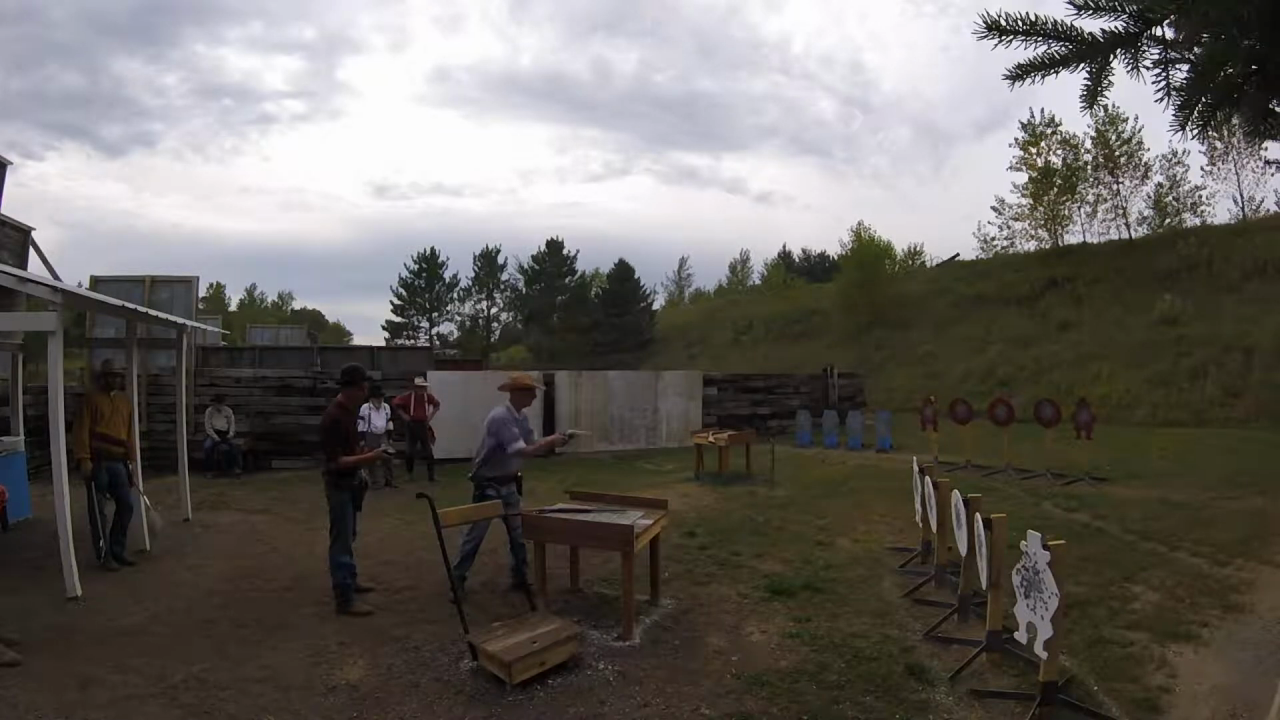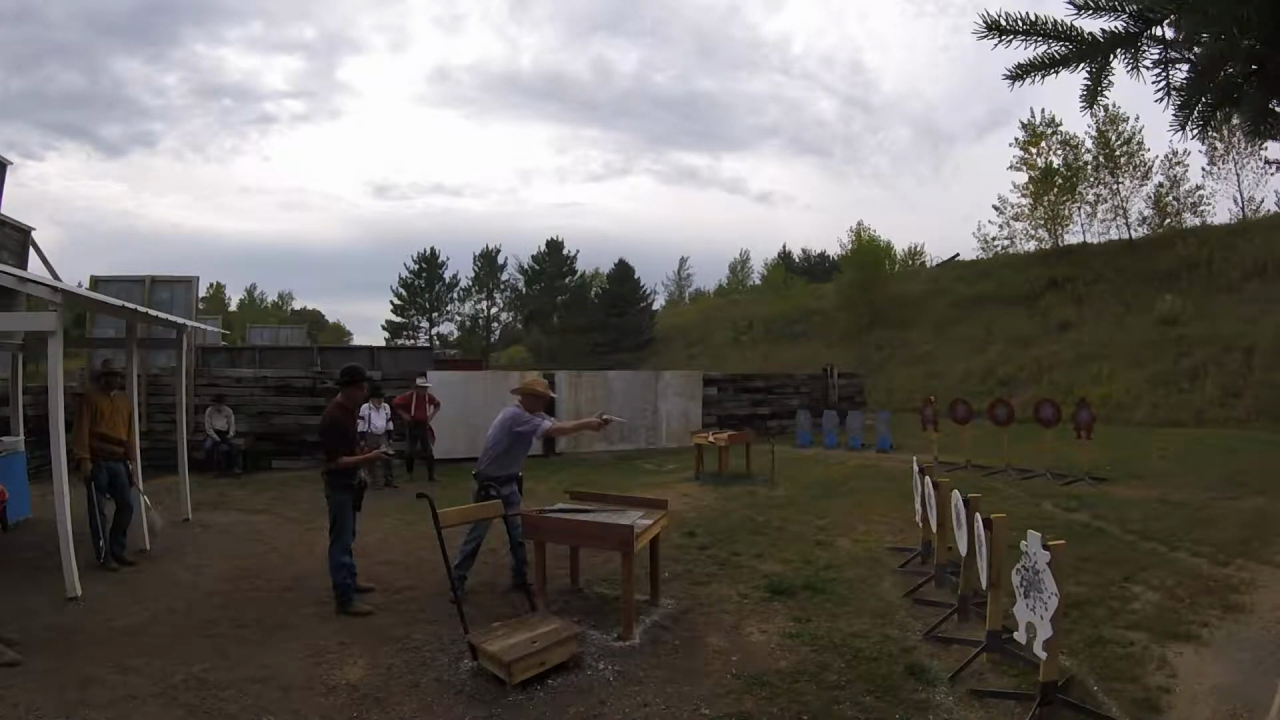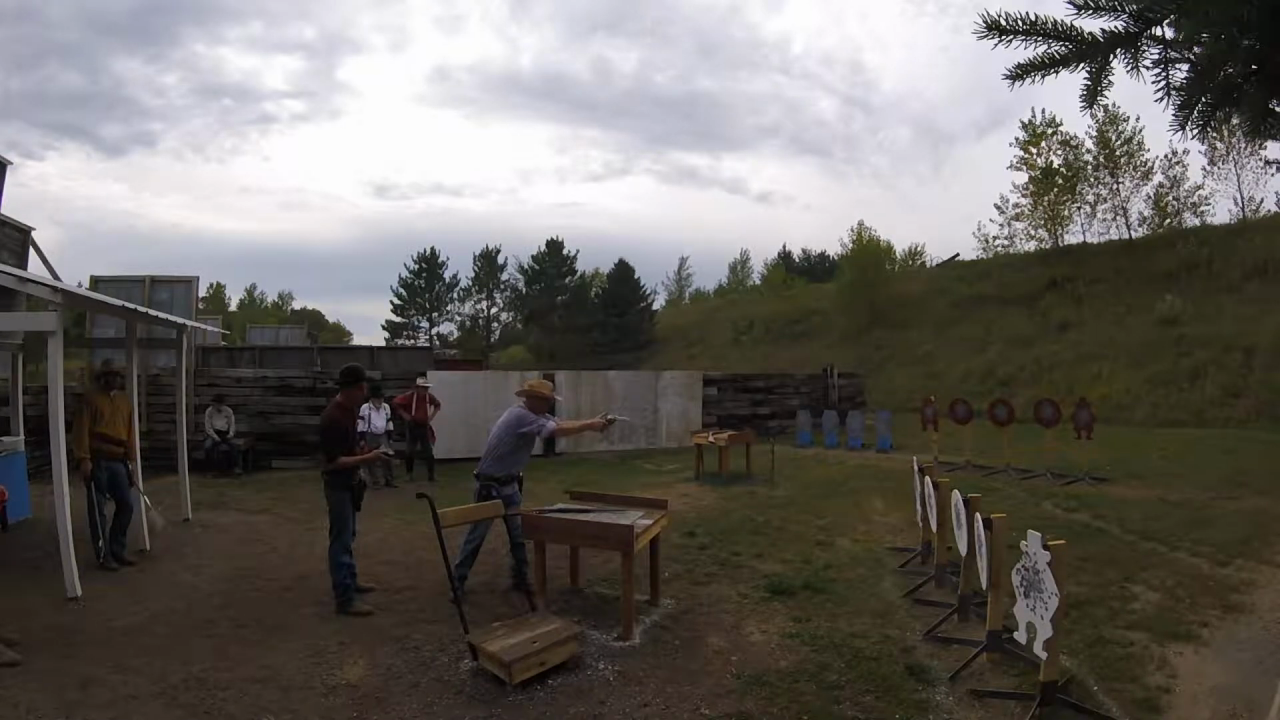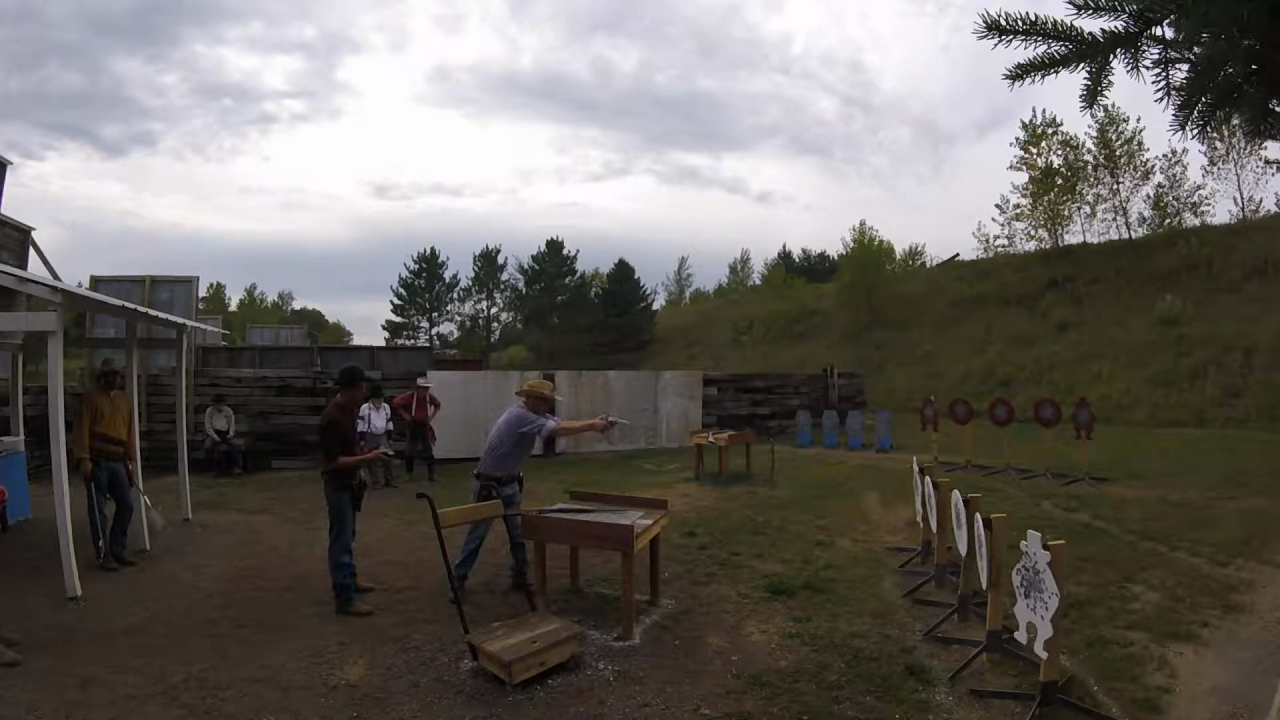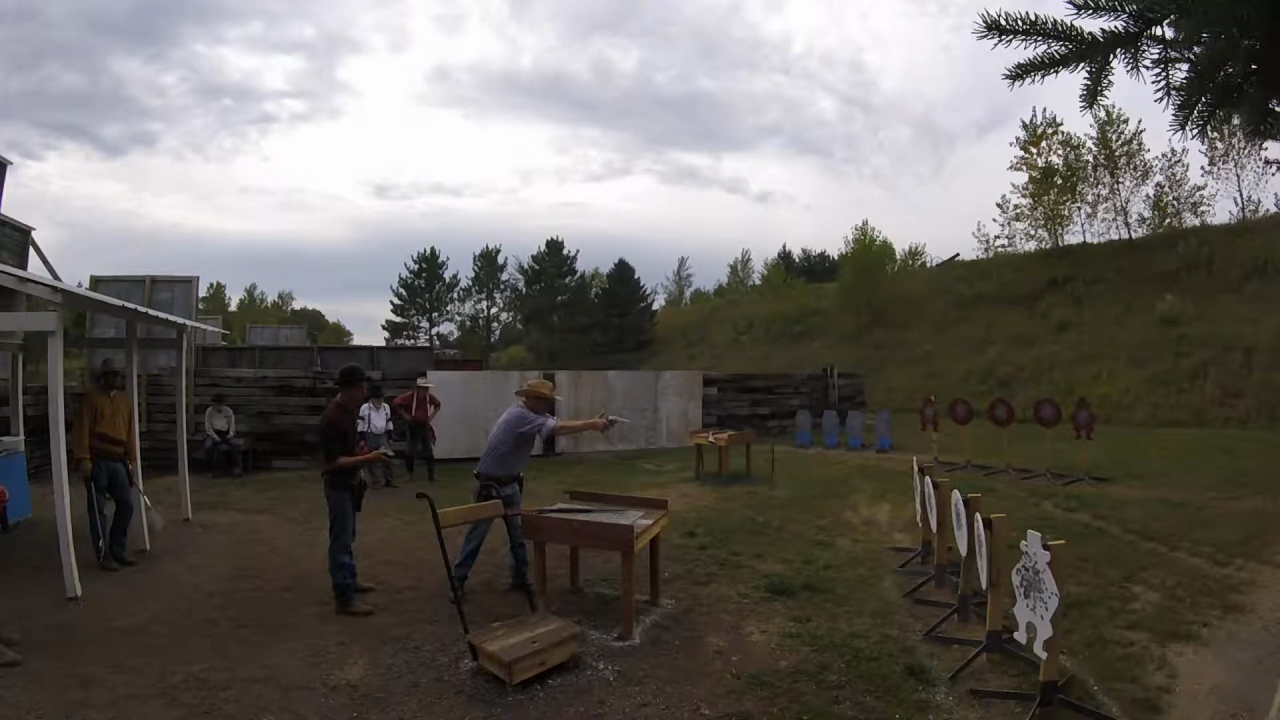
dt=0.3s
person 1, frame 1
left shoulder: (350, 410)
right shoulder: (334, 417)
right elbow: (335, 461)
left wrist: (364, 454)
right wrist: (368, 458)
left hip: (350, 482)
right hip: (339, 484)
left knee: (348, 536)
right knee: (341, 540)
left ankle: (350, 580)
right ankle: (344, 600)
person 1, frame 2
left shoulder: (350, 410)
right shoulder: (333, 417)
right elbow: (335, 461)
left wrist: (364, 454)
right wrist: (368, 458)
left hip: (350, 481)
right hip: (338, 484)
left knee: (348, 537)
right knee: (341, 540)
left ankle: (350, 580)
right ankle: (344, 600)
person 1, frame 3
left shoulder: (350, 410)
right shoulder: (332, 418)
right elbow: (334, 461)
left wrist: (364, 455)
right wrist: (367, 458)
left hip: (349, 482)
right hip: (338, 484)
left knee: (348, 536)
right knee: (341, 540)
left ankle: (350, 580)
right ankle: (344, 599)
person 1, frame 4
left shoulder: (350, 410)
right shoulder: (332, 418)
right elbow: (334, 461)
left wrist: (363, 454)
right wrist: (366, 458)
left hip: (349, 481)
right hip: (338, 484)
left knee: (348, 536)
right knee: (341, 540)
left ankle: (350, 580)
right ankle: (344, 599)
person 1, frame 5
left shoulder: (350, 410)
right shoulder: (332, 418)
right elbow: (334, 461)
left wrist: (363, 456)
right wrist: (367, 459)
left hip: (349, 481)
right hip: (338, 485)
left knee: (348, 536)
right knee: (341, 540)
left ankle: (350, 580)
right ankle: (344, 599)
person 2, frame 1
left shoulder: (521, 416)
right shoulder: (501, 418)
left elbow: (533, 442)
right elbow: (523, 451)
left wrist: (551, 441)
right wrist: (549, 442)
left hip: (509, 484)
right hip: (487, 486)
left knee: (518, 534)
right knee: (475, 535)
left ankle: (519, 578)
right ankle: (457, 580)
person 2, frame 2
left shoulder: (530, 415)
right shoulder: (515, 416)
left elbow: (557, 425)
right elbow: (552, 431)
left wrist: (588, 423)
right wrist: (585, 424)
left hip: (509, 483)
right hip: (489, 485)
left knee: (518, 534)
right knee: (477, 534)
left ankle: (520, 578)
right ankle: (458, 580)
person 2, frame 3
left shoulder: (533, 414)
right shoulder: (520, 416)
left elbow: (561, 424)
right elbow: (558, 431)
left wrist: (593, 422)
right wrist: (590, 425)
left hip: (510, 484)
right hip: (490, 485)
left knee: (518, 534)
right knee: (477, 534)
left ankle: (520, 578)
right ankle: (458, 581)
person 2, frame 4
left shoulder: (533, 415)
right shoulder: (520, 416)
left elbow: (561, 423)
right elbow: (558, 431)
left wrist: (594, 422)
right wrist: (591, 425)
left hip: (509, 483)
right hip: (490, 484)
left knee: (518, 533)
right knee: (477, 534)
left ankle: (520, 578)
right ankle: (458, 580)
person 2, frame 5
left shoulder: (532, 414)
right shoulder: (519, 415)
left elbow: (560, 423)
right elbow: (559, 429)
left wrist: (593, 422)
right wrist: (591, 424)
left hip: (510, 484)
right hip: (490, 485)
left knee: (518, 534)
right knee: (477, 534)
left ankle: (520, 578)
right ankle: (458, 581)
person 3, frame 1
left shoulder: (124, 400)
right shoulder: (92, 398)
right elbow: (82, 429)
left wrist: (130, 459)
right wrist: (83, 459)
left hip: (118, 462)
right hip: (97, 462)
left knee: (126, 506)
right knee: (98, 510)
left ankle: (117, 550)
right ankle: (104, 556)
person 3, frame 2
left shoulder: (124, 400)
right shoulder: (91, 398)
right elbow: (81, 429)
left wrist: (130, 459)
right wrist: (83, 459)
left hip: (118, 462)
right hip: (97, 462)
left knee: (126, 506)
right knee: (98, 510)
left ankle: (117, 550)
right ankle: (104, 556)
person 3, frame 3
left shoulder: (124, 400)
right shoulder: (91, 398)
right elbow: (81, 429)
left wrist: (129, 459)
right wrist: (83, 459)
left hip: (118, 462)
right hip: (97, 461)
left knee: (126, 506)
right knee: (98, 510)
left ankle: (117, 550)
right ankle: (103, 555)
person 3, frame 4
left shoulder: (124, 400)
right shoulder: (92, 398)
right elbow: (82, 429)
left wrist: (130, 459)
right wrist: (83, 458)
left hip: (118, 462)
right hip: (97, 461)
left knee: (126, 506)
right knee: (98, 510)
left ankle: (118, 550)
right ankle: (104, 555)
person 3, frame 5
left shoulder: (124, 400)
right shoulder: (92, 398)
right elbow: (82, 429)
left wrist: (130, 459)
right wrist: (83, 459)
left hip: (117, 462)
right hip: (97, 461)
left knee: (126, 506)
right knee: (98, 510)
left ankle: (117, 550)
right ankle: (104, 555)
